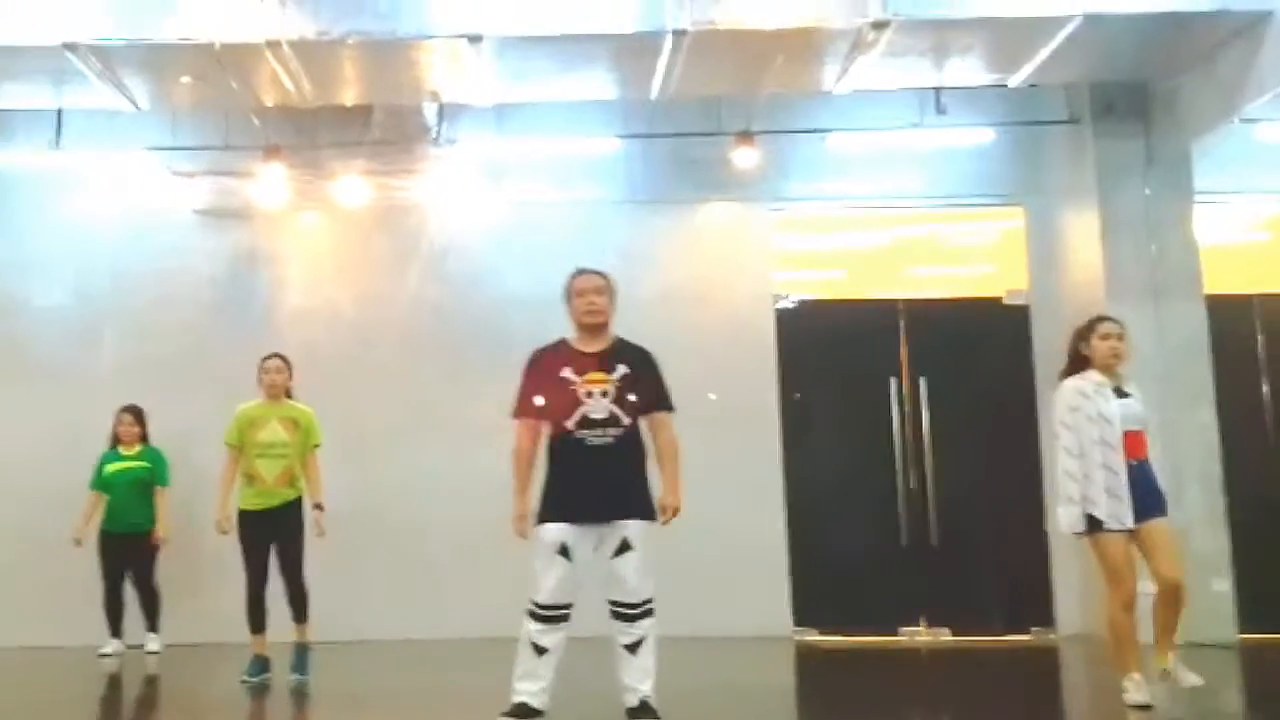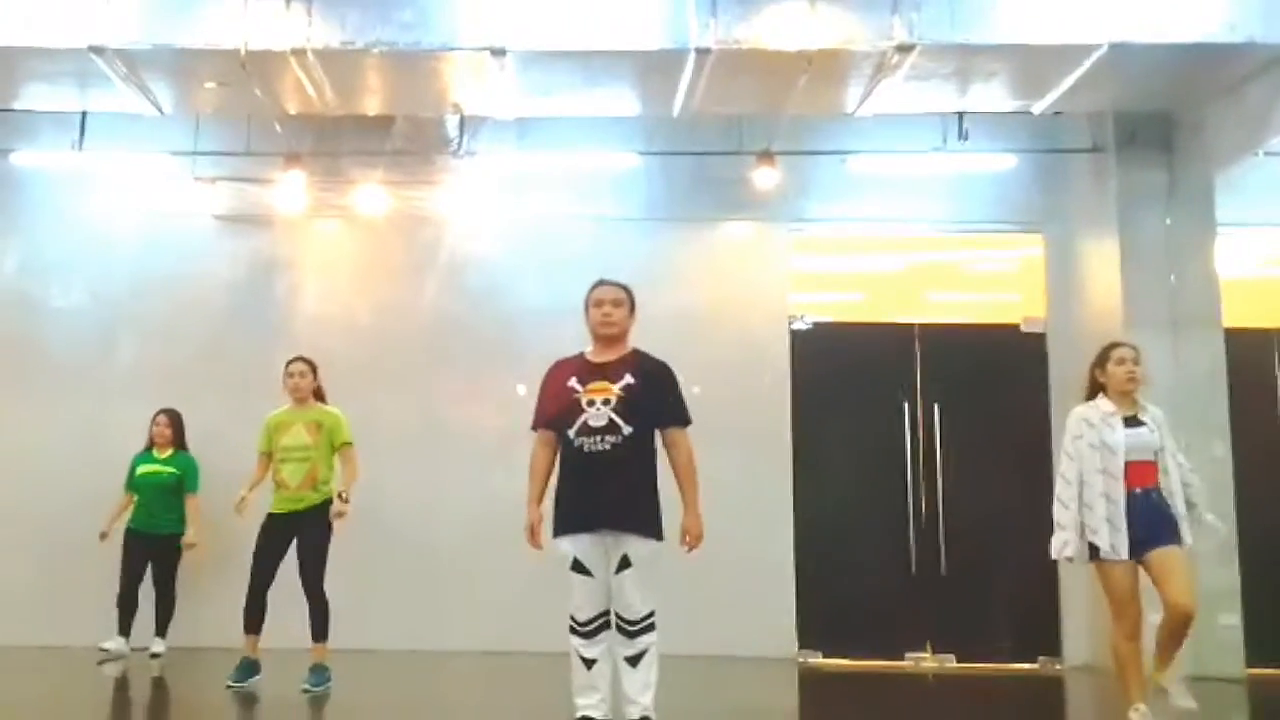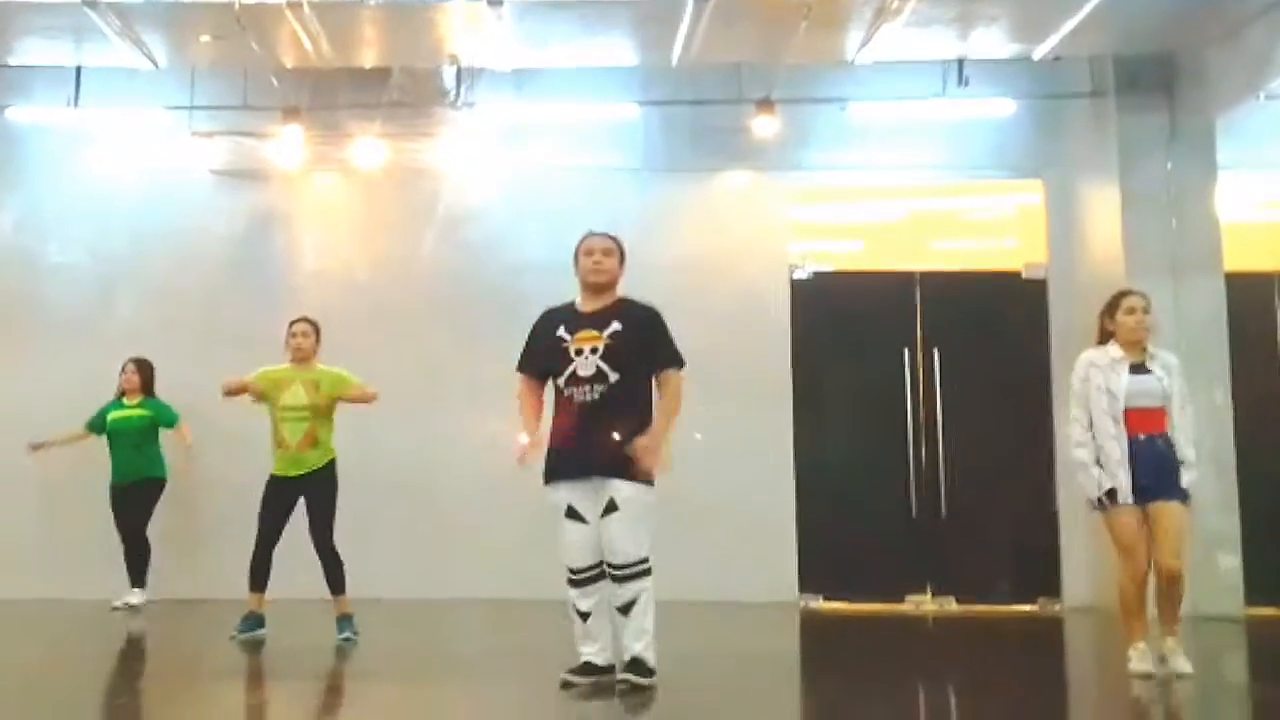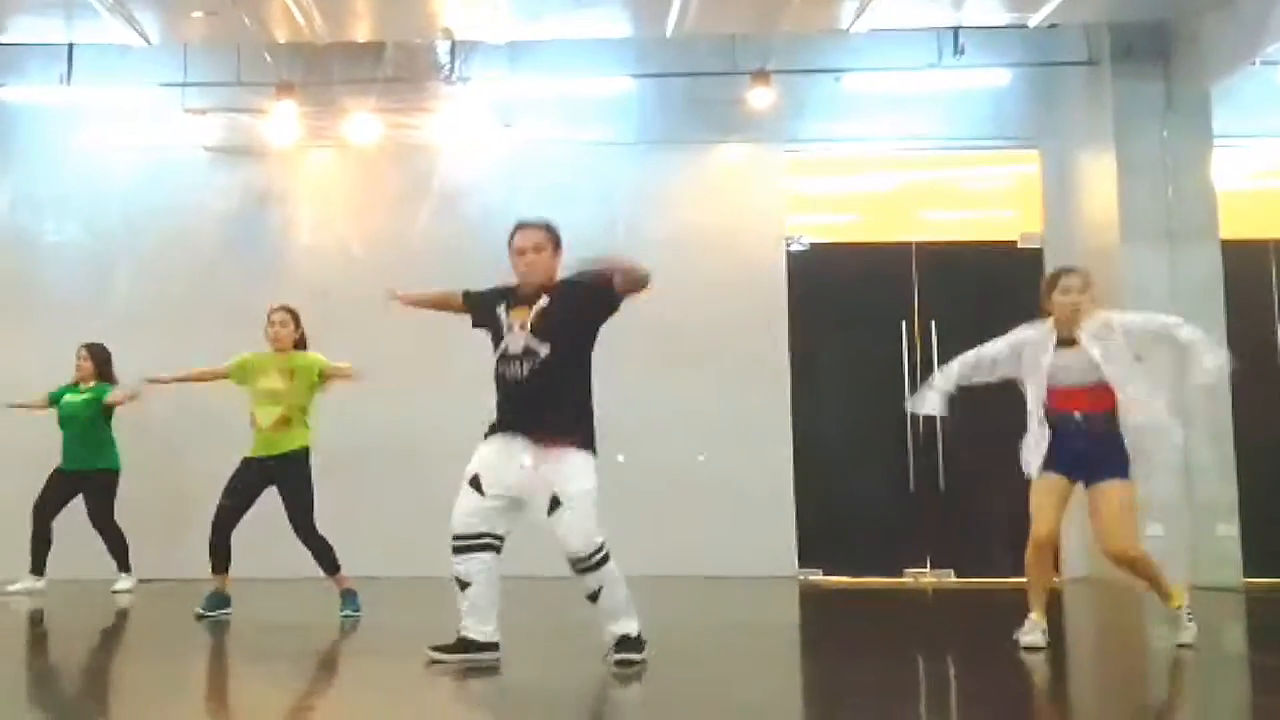
dt=0.7s
person 1, frame 1
left shoulder: (638, 360)
right shoulder: (546, 362)
left elbow: (661, 425)
right elbow: (528, 433)
left wrist: (671, 486)
right wrist: (521, 499)
left hip: (628, 503)
right hip: (564, 505)
left knee: (633, 600)
right knee: (549, 602)
person 1, frame 2
left shoulder: (653, 372)
right shoulder: (561, 374)
left elbow: (677, 443)
right elbow: (545, 443)
left wrist: (692, 509)
right wrist: (533, 505)
left hip: (634, 515)
right hip: (576, 517)
left knee: (634, 614)
right knee: (585, 616)
person 1, frame 3
left shoulder: (641, 317)
right shoulder: (551, 323)
left elbow: (672, 376)
right elbow: (530, 382)
left wrist: (657, 434)
right wrist: (529, 429)
left hip: (624, 462)
right hip: (570, 466)
left knee: (627, 561)
right knee: (581, 564)
left ankle: (638, 656)
right ankle: (596, 658)
person 1, frame 4
left shoulder: (577, 294)
right shoulder: (499, 301)
left elbow: (633, 279)
right elbow: (453, 301)
left wrist: (628, 273)
right wrist: (412, 296)
left hip: (563, 445)
right hip: (506, 442)
left knee: (581, 545)
right knee: (469, 528)
left ankle: (626, 632)
right ankle: (478, 636)
person 2, frame 1
left shoulder: (1130, 391)
right shoulder: (1074, 390)
right elbow: (1070, 451)
left wrist: (1159, 492)
right wrist: (1072, 506)
left hip: (1144, 487)
right hip: (1105, 495)
left knee: (1172, 580)
right knee: (1123, 591)
left ankle: (1167, 657)
right ankle: (1133, 678)
person 2, frame 2
left shoulder: (1154, 416)
right shoulder: (1084, 418)
left elbow: (1176, 467)
right elbow: (1070, 477)
left wrist: (1202, 513)
right wrist: (1066, 532)
left hip: (1156, 515)
right hip: (1111, 521)
left knee: (1183, 605)
right knee: (1127, 622)
left ankle: (1162, 670)
person 2, frame 3
left shoulder: (1167, 363)
right shoulder: (1092, 362)
left elbow: (1182, 419)
right elbow: (1078, 424)
left wrist: (1188, 466)
right wrist: (1091, 474)
left hip: (1164, 470)
right hip: (1117, 472)
left knee: (1171, 566)
right knee: (1135, 568)
left ankle: (1170, 644)
right ankle: (1138, 644)
person 2, frame 4
left shoulder: (1109, 326)
right shoulder: (1030, 338)
left elbow: (1167, 327)
right elbow: (977, 358)
left wrist: (1203, 351)
right wrist: (938, 387)
left hip: (1102, 442)
right hip: (1055, 444)
left knee: (1119, 546)
right knee: (1042, 534)
left ankle: (1176, 600)
right ankle: (1036, 618)
person 3, frame 1
left shoulder: (303, 416)
right shoulder: (244, 415)
left elbow: (310, 465)
right elbow: (231, 463)
left wrist: (318, 506)
right wrist: (222, 506)
left hip: (289, 506)
right hip: (251, 509)
left knee: (293, 576)
right knee: (256, 582)
left ankle: (301, 645)
right ankle: (259, 657)
person 3, frame 2
left shoulder: (330, 418)
right shoulder: (274, 420)
left elbow: (350, 462)
right elbow: (263, 463)
left wrist: (343, 496)
right wrist: (247, 489)
left hip: (315, 510)
right hip: (279, 511)
left knee: (312, 586)
right knee: (258, 582)
left ankle: (320, 667)
right ankle: (249, 660)
person 3, frame 3
left shoulder: (330, 376)
right shoulder: (271, 376)
left elbow: (370, 394)
right elbow: (228, 390)
left wrist: (334, 396)
right wrist: (238, 386)
left hip: (321, 470)
right hip: (284, 472)
left knee: (323, 543)
right knee: (264, 542)
left ankle: (344, 617)
right ankle: (254, 616)
person 3, frame 4
left shoulder: (308, 362)
right shoulder: (253, 362)
left elbow: (340, 370)
right elbow: (212, 372)
left wrist: (341, 371)
right wrist: (171, 378)
left hip: (293, 457)
right hip: (258, 458)
left knee: (305, 529)
right knee: (222, 524)
left ankle: (347, 592)
right ankle: (220, 594)
person 4, frame 1
left shoulder: (153, 456)
right shoulder: (107, 458)
left elbow: (160, 493)
right elbow: (97, 495)
left wrist: (161, 526)
right wrist: (83, 526)
left hip: (143, 531)
right hip: (112, 531)
left knee: (144, 582)
right knee: (112, 585)
left ankle: (153, 635)
right ankle: (115, 640)
person 4, frame 2
left shoulder: (185, 462)
right shoulder: (140, 459)
left elbow: (190, 498)
right elbow: (128, 495)
left wrist: (191, 530)
right wrist: (109, 523)
left hip: (169, 534)
right hip: (137, 531)
left knee: (164, 586)
right knee: (128, 582)
left ankle: (159, 639)
right ankle: (122, 639)
person 4, frame 3
left shoulder: (153, 406)
right shoulder: (111, 408)
left elbow: (177, 423)
right elbow: (85, 431)
left wrist: (186, 438)
right wrist: (50, 443)
left hip: (149, 477)
right hip: (120, 480)
left knee: (135, 528)
right knee: (126, 534)
left ankle: (139, 589)
right ankle: (135, 588)
person 4, frame 4
left shoulder: (103, 390)
right shoulder: (68, 390)
left elbow: (115, 398)
right elbow: (45, 400)
left wrist: (126, 396)
right wrist: (20, 404)
left hip: (101, 467)
right hip: (69, 467)
left knee: (102, 520)
right knee: (41, 513)
left ankle: (126, 575)
right ankle: (36, 577)
